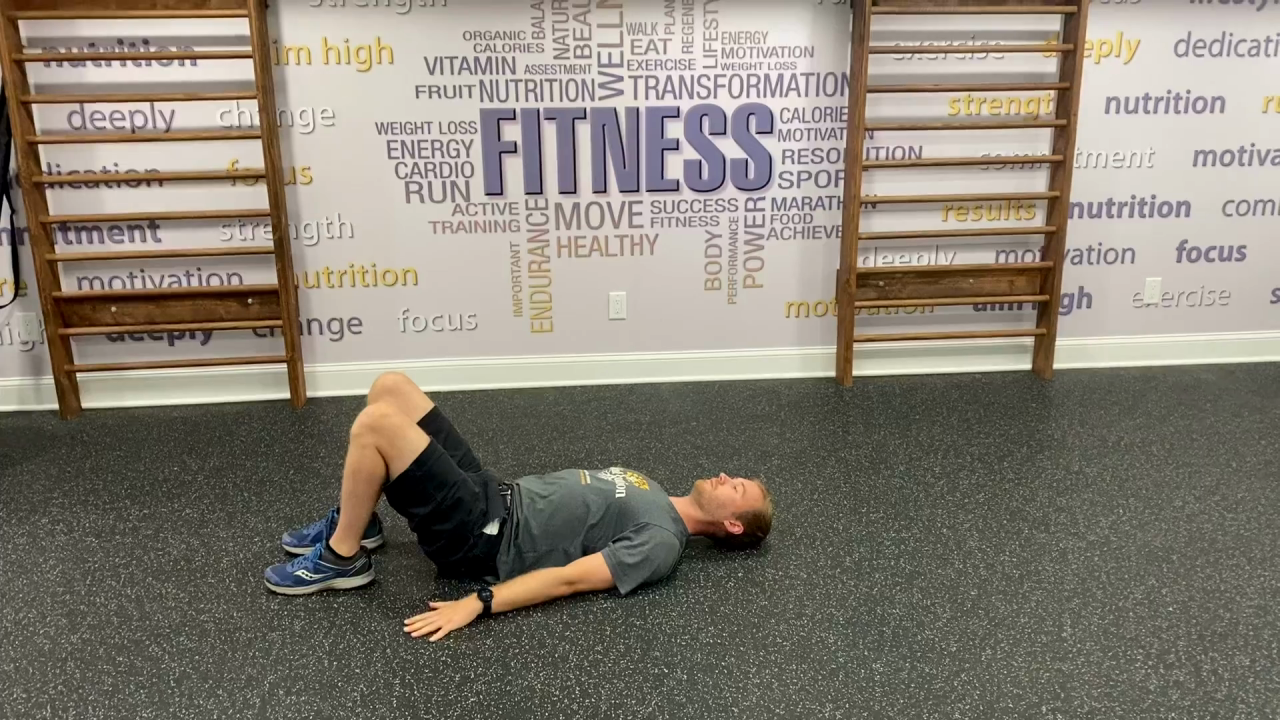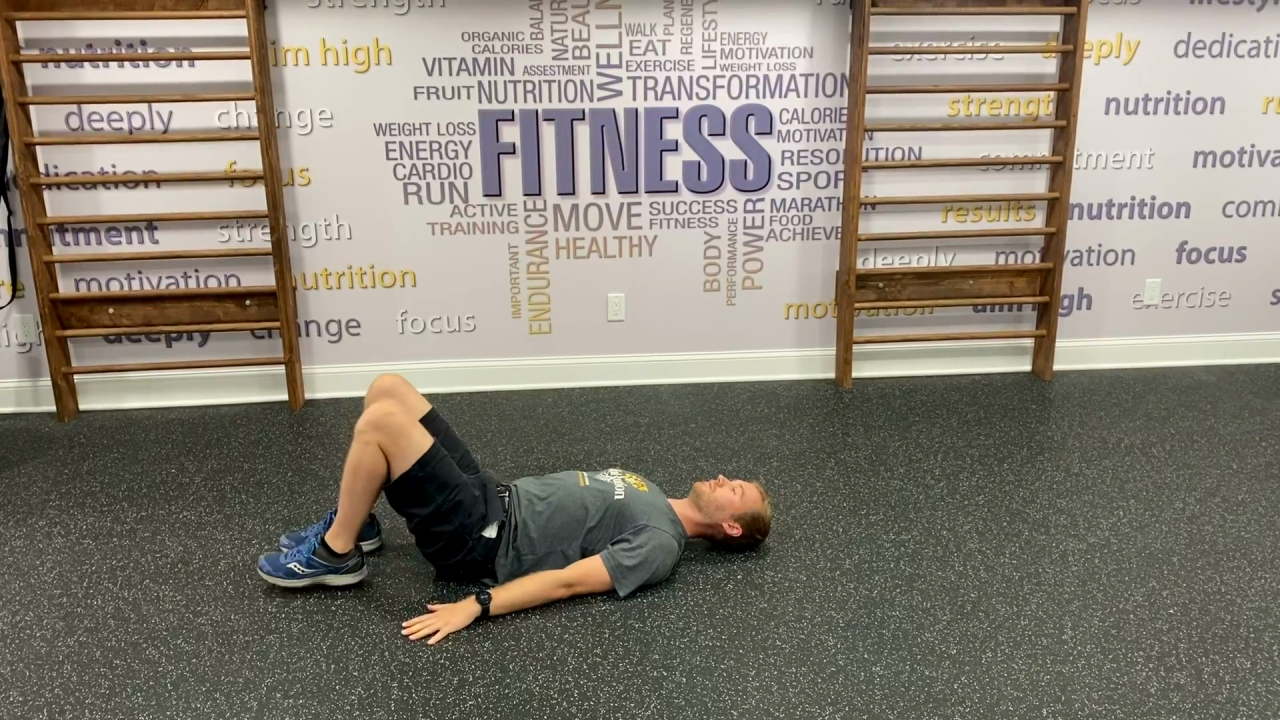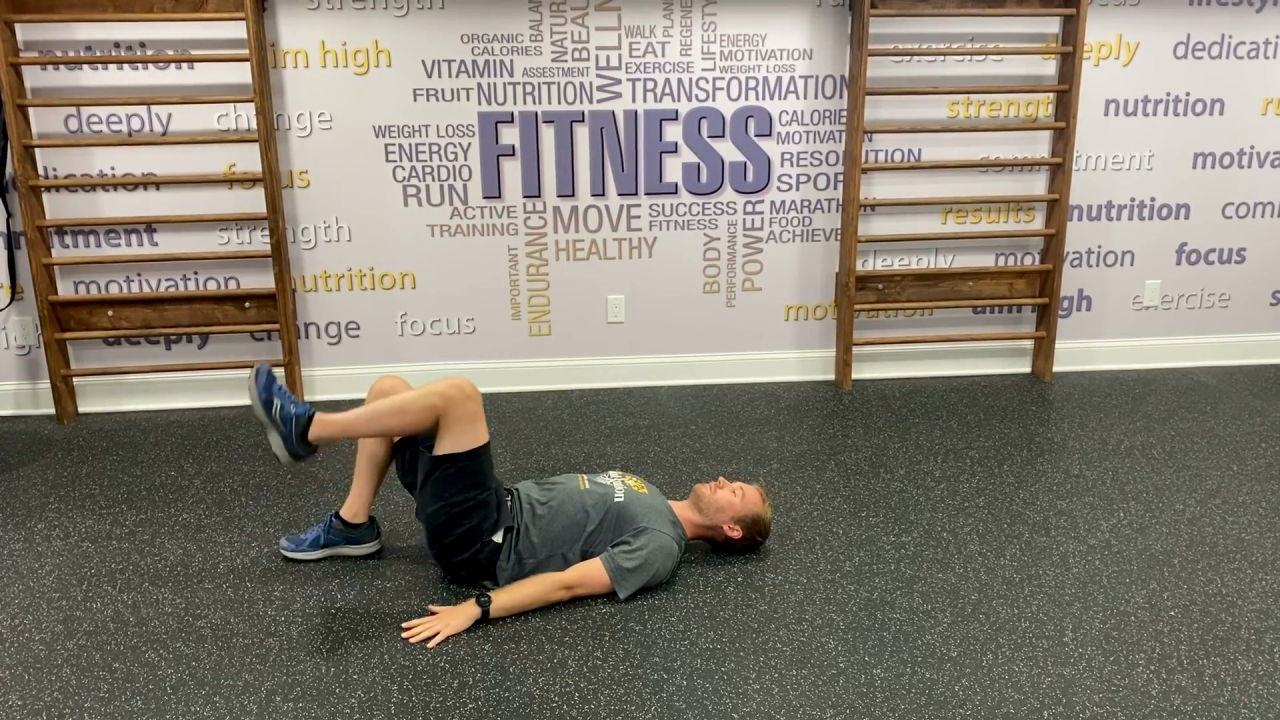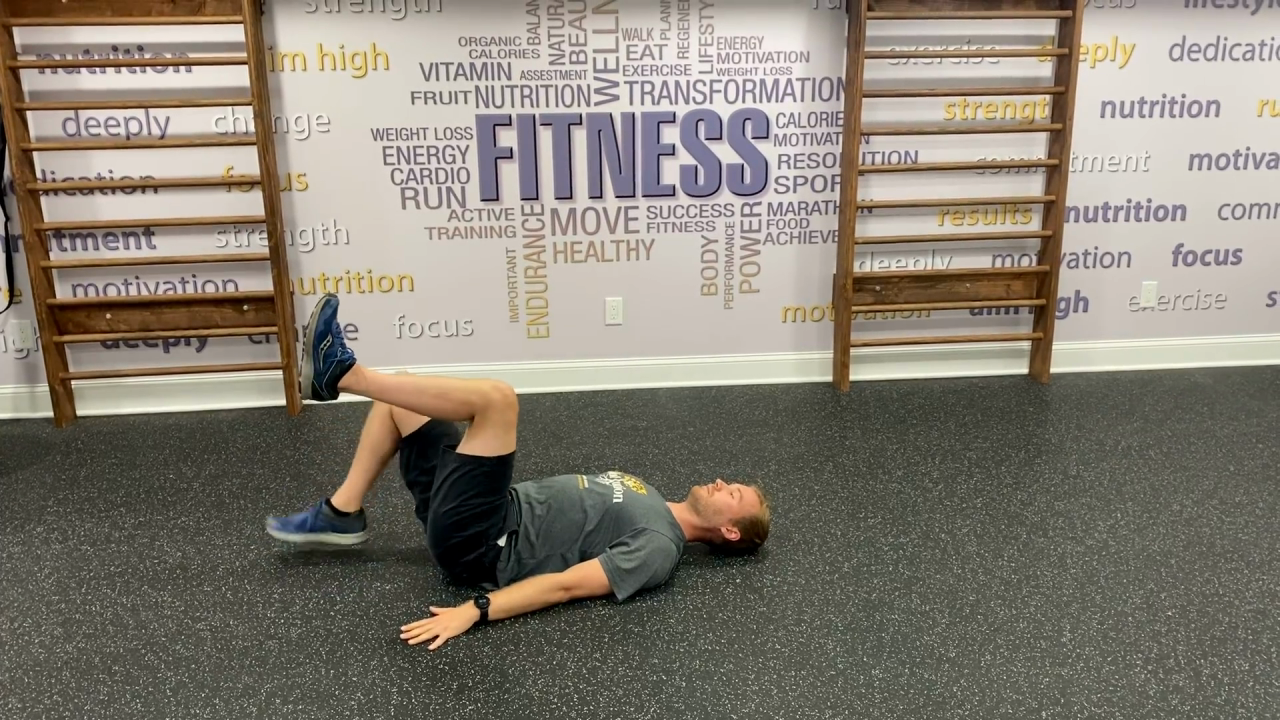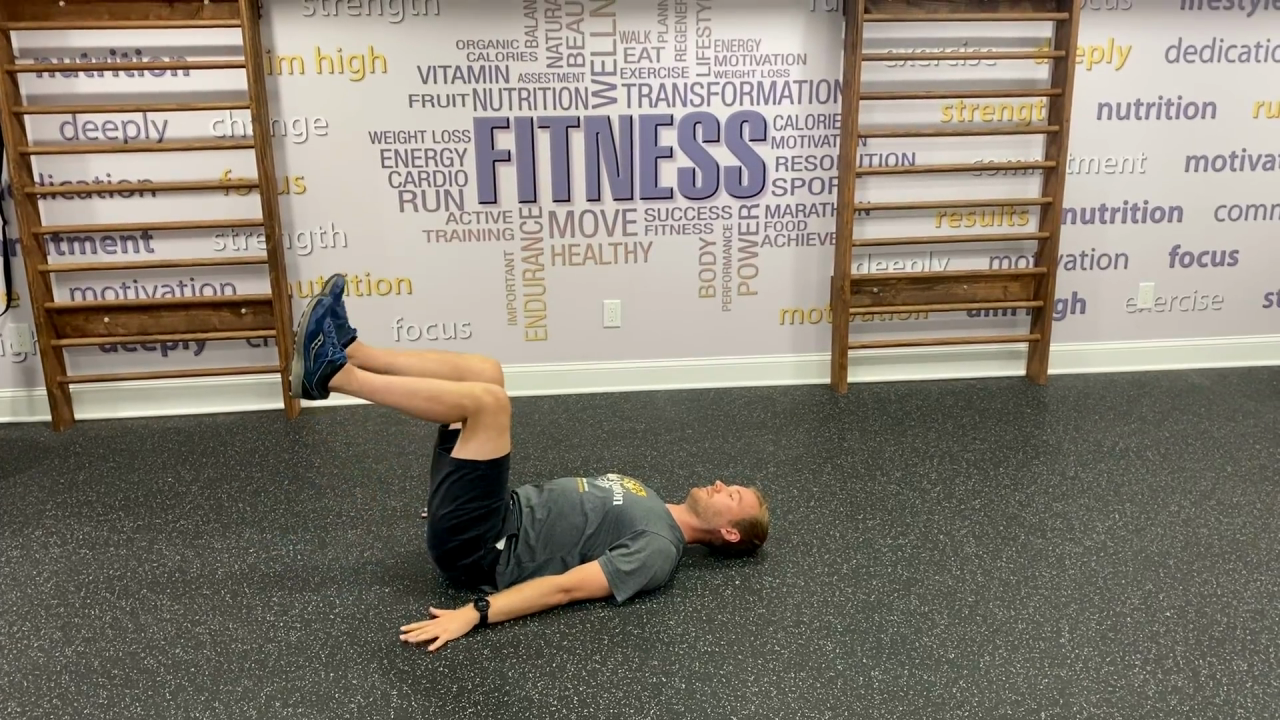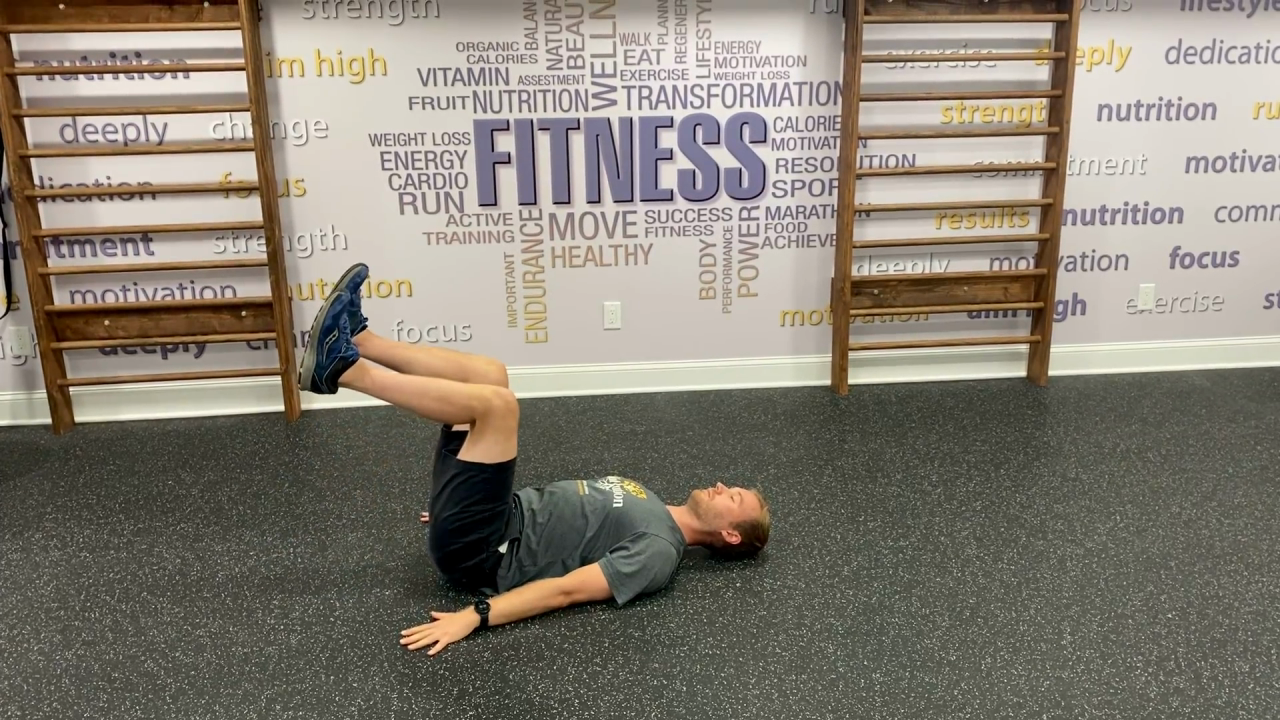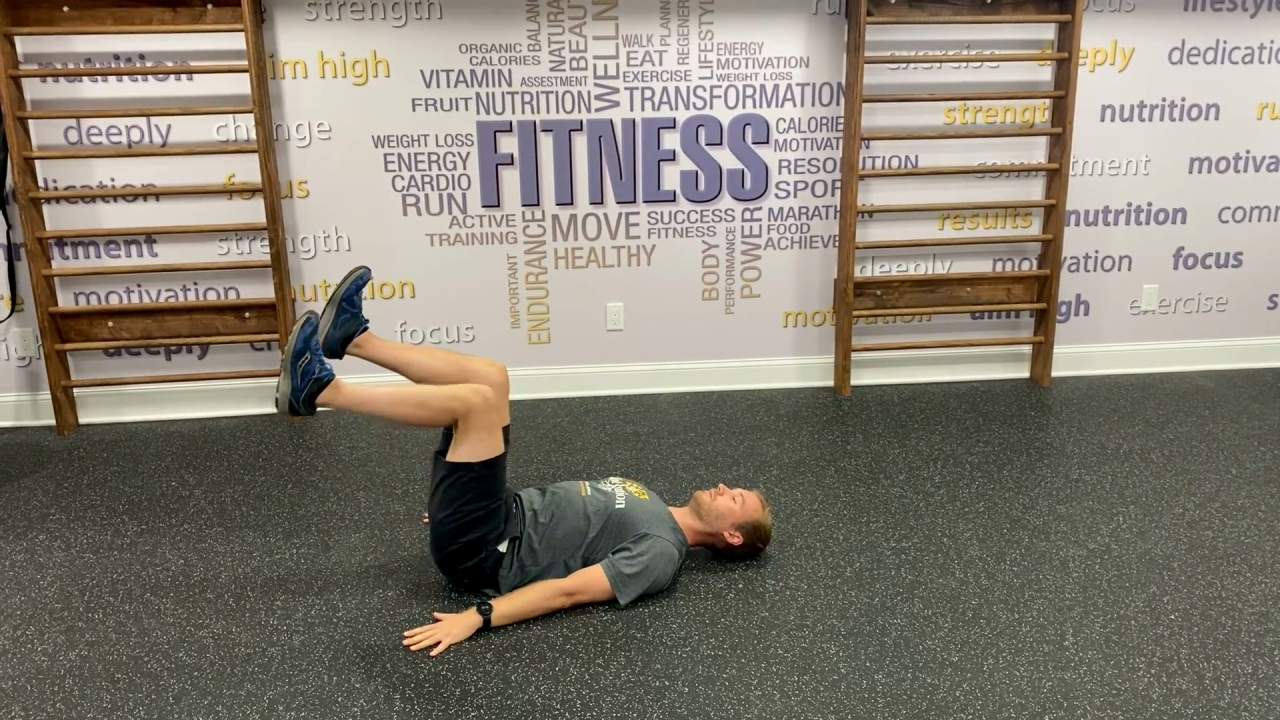
dt=0.7s
person 1, frame 1
left shoulder: (659, 542)
right shoulder: (649, 493)
left elbow: (569, 579)
left wrist: (477, 603)
left hip: (479, 538)
right hip: (495, 497)
left knee: (376, 424)
right knee: (390, 387)
left ankle: (342, 557)
right ankle: (354, 521)
person 1, frame 2
left shoulder: (658, 544)
right shoulder: (649, 497)
left elbow: (569, 580)
left wrist: (476, 605)
left hip: (477, 541)
right hip: (492, 499)
left knee: (382, 423)
right knee: (388, 389)
left ankle: (334, 553)
right ankle: (355, 524)
person 1, frame 3
left shoulder: (659, 546)
right shoulder: (646, 497)
left elbow: (568, 584)
left wrist: (474, 608)
left hip: (478, 544)
right hip: (502, 505)
left knee: (458, 393)
right knee: (387, 389)
left ankle: (309, 429)
right ankle: (352, 525)
person 1, frame 4
left shoulder: (657, 547)
right shoulder: (645, 501)
left elbow: (567, 584)
left wrist: (474, 610)
left hip: (475, 545)
right hip: (499, 513)
left knee: (497, 397)
right knee: (399, 386)
left ankle: (339, 374)
right ankle: (342, 514)
person 1, frame 5
left shoulder: (657, 550)
right shoulder: (642, 501)
left elbow: (568, 586)
left wrist: (474, 613)
right wrist: (458, 499)
left hip: (476, 549)
right hip: (506, 514)
left knee: (489, 401)
right knee: (484, 371)
left ankle: (331, 376)
right ankle: (347, 349)
person 1, frame 6
left shoulder: (658, 552)
right shoulder: (644, 502)
left elbow: (567, 590)
left wrist: (474, 617)
right wrist: (457, 507)
left hip: (477, 552)
right hip: (500, 518)
left knee: (498, 404)
right knee: (490, 374)
left ankle: (342, 370)
right ankle: (355, 340)
person 1, frame 7
left shoulder: (659, 552)
right shoulder: (647, 506)
left elbow: (569, 590)
left wrist: (476, 618)
right wrist: (458, 506)
left hip: (480, 552)
right hip: (506, 515)
left knee: (477, 400)
right knee: (489, 377)
left ankle: (320, 391)
right ankle: (352, 337)
